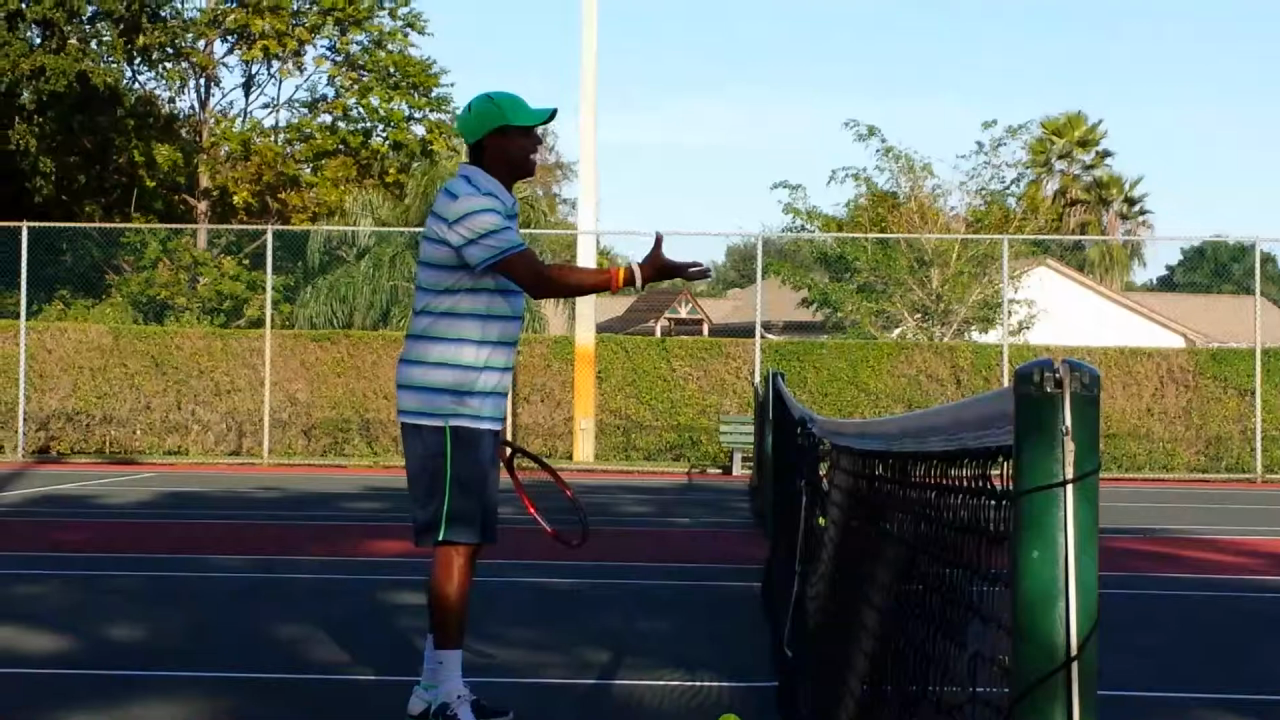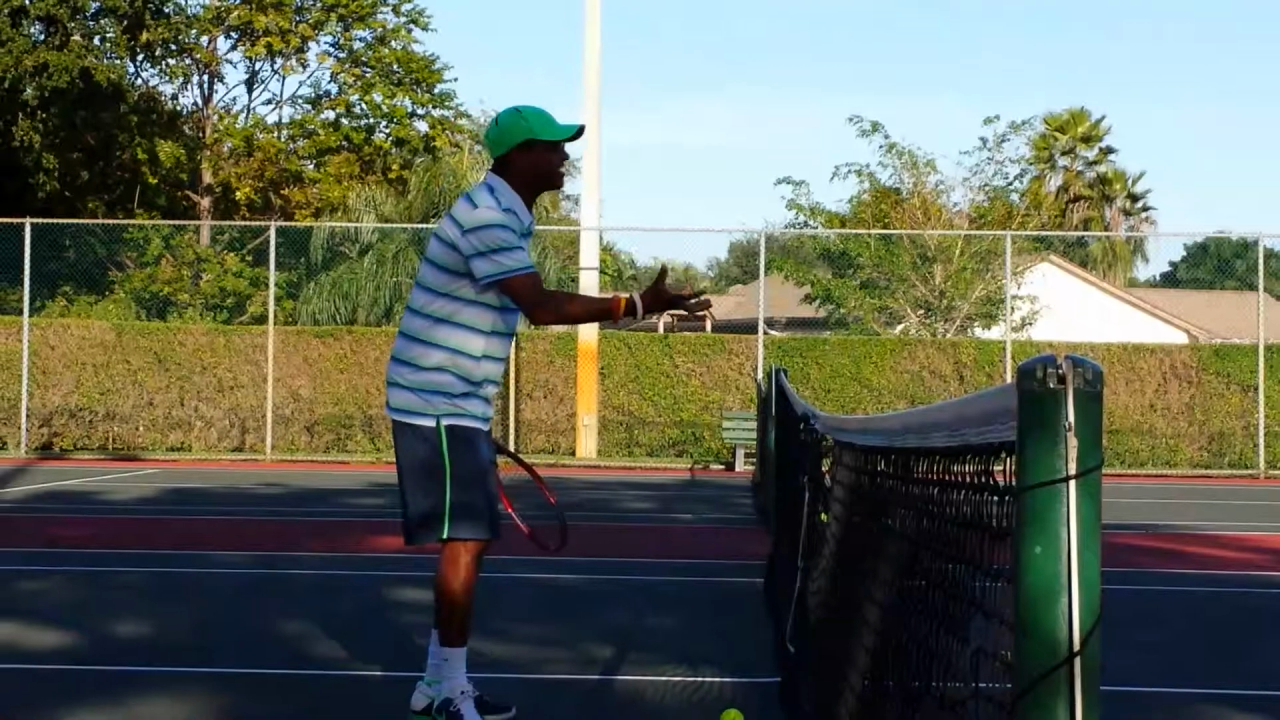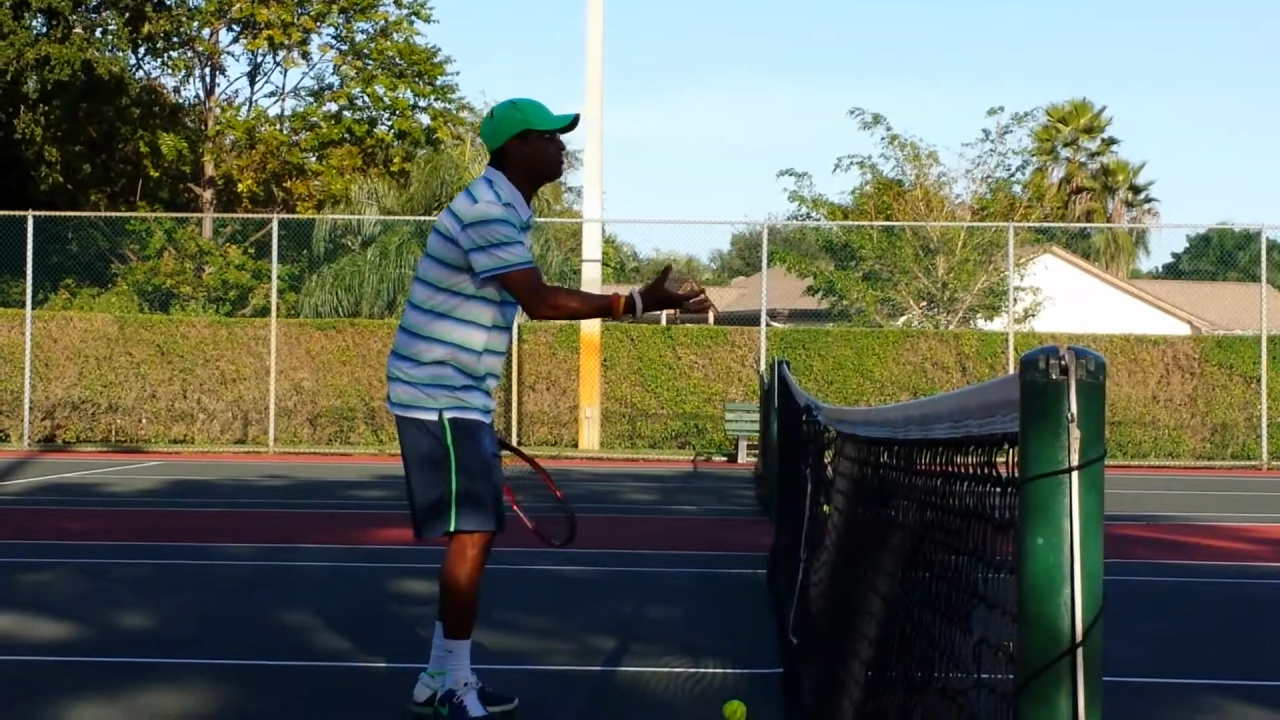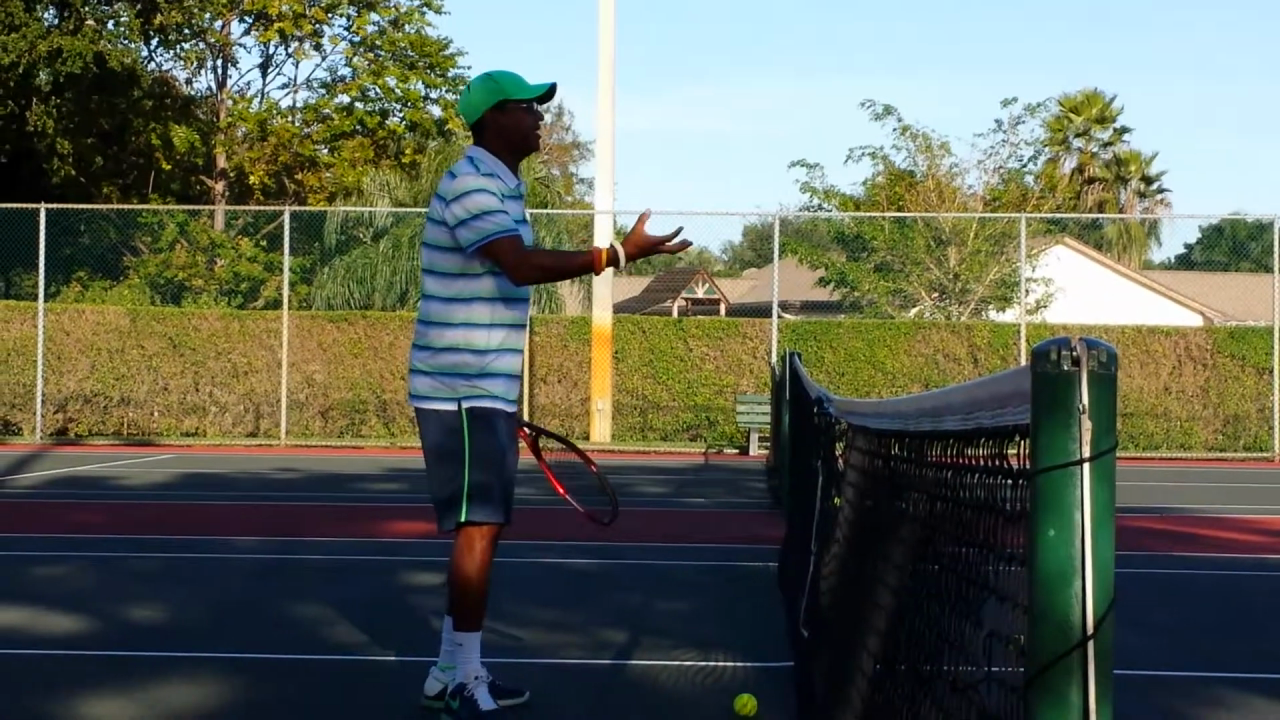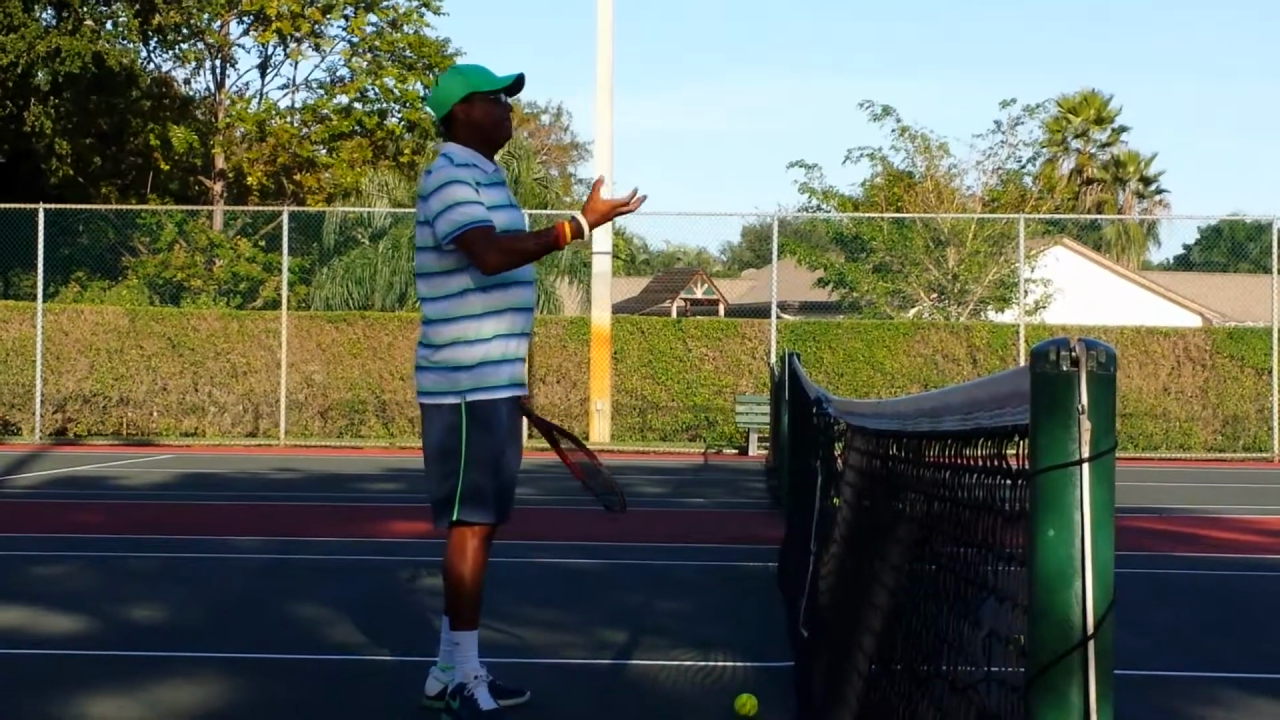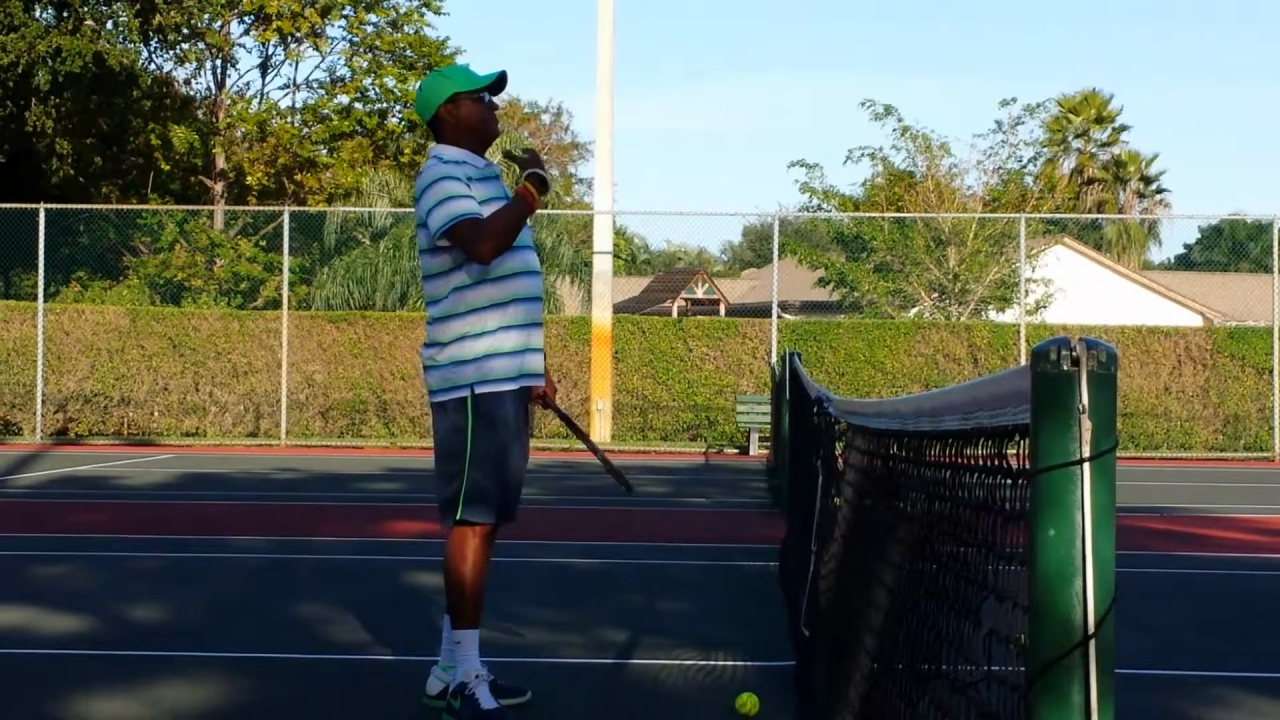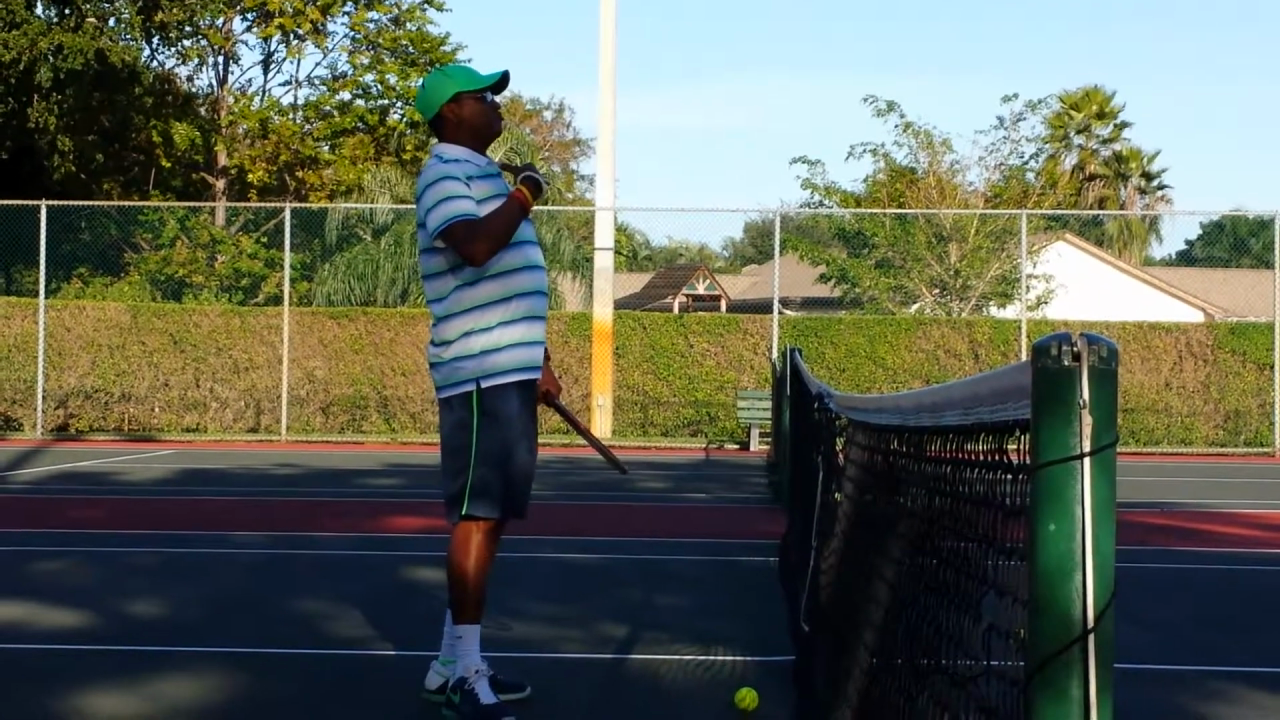
dt=0.3s
person 1, frame 1
left shoulder: (488, 202)
right shoulder: (469, 202)
right elbow: (538, 279)
right wrist: (637, 274)
left hip: (466, 405)
right hip: (448, 406)
left knee: (466, 541)
right knee: (459, 542)
person 1, frame 2
left shoulder: (506, 213)
right shoulder: (487, 212)
right elbow: (539, 305)
right wrist: (636, 304)
left hip: (457, 402)
right hip: (438, 403)
left knee: (470, 538)
right knee: (465, 539)
person 1, frame 3
left shoulder: (506, 208)
right shoulder: (485, 207)
right elbow: (537, 300)
right wrist: (637, 303)
left hip: (459, 396)
right hip: (440, 398)
left knee: (475, 532)
right knee: (472, 532)
person 1, frame 4
left shoulder: (500, 186)
right shoulder: (471, 181)
right elbow: (521, 267)
right wrist: (620, 253)
left hip: (481, 388)
right hip: (459, 388)
left knee: (484, 524)
right knee: (480, 524)
person 1, frame 5
left shoulder: (486, 177)
right shoulder: (450, 176)
right elbow: (490, 255)
left wrist: (516, 381)
right wrist: (581, 223)
left hip: (490, 382)
right hip: (467, 385)
left knee: (482, 521)
right knee: (472, 521)
person 1, frame 6
left shoulder: (481, 174)
right shoulder: (444, 173)
right elbow: (481, 245)
left wrist: (534, 366)
right wrist: (534, 186)
left hip: (501, 376)
right hip: (475, 379)
left knee: (485, 518)
right knee: (474, 519)
left ankle: (458, 667)
person 1, frame 7
left shoulder: (484, 173)
right shoulder: (445, 173)
right elbow: (476, 248)
left wrist: (539, 362)
right wrist: (526, 192)
left hip: (508, 373)
right hip: (480, 375)
left knee: (491, 515)
right knee: (478, 515)
left ankle: (456, 662)
